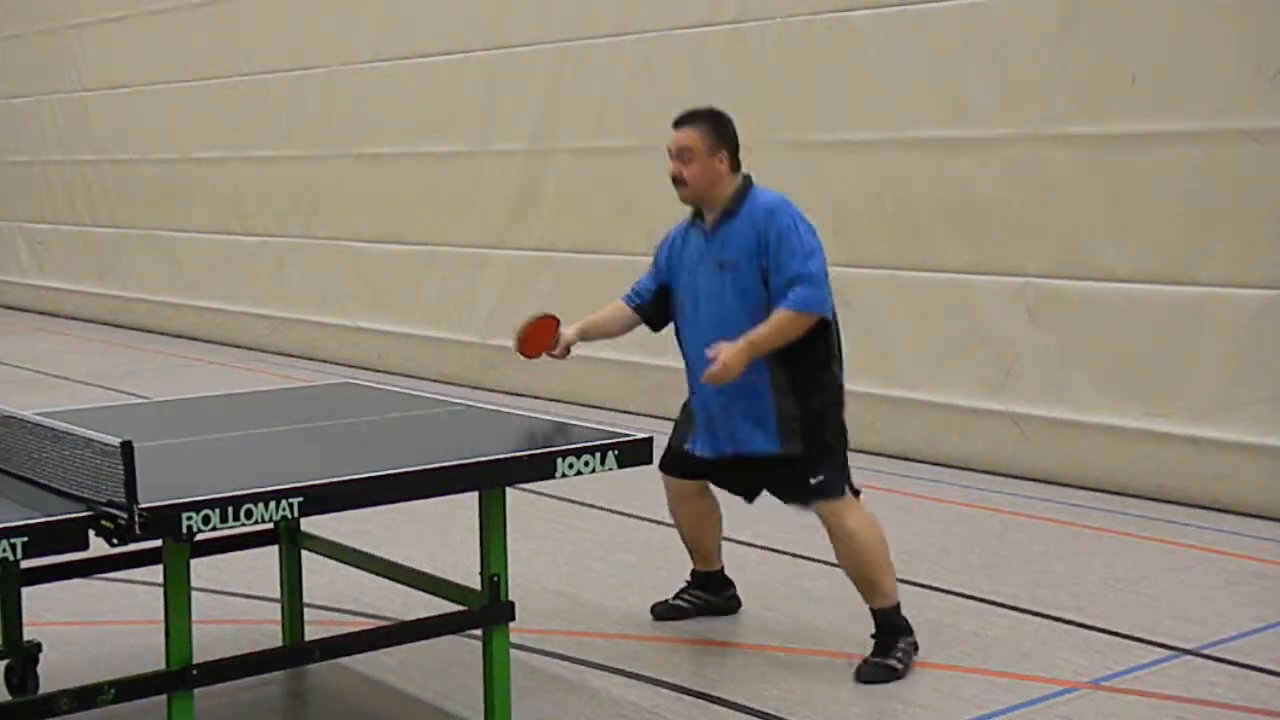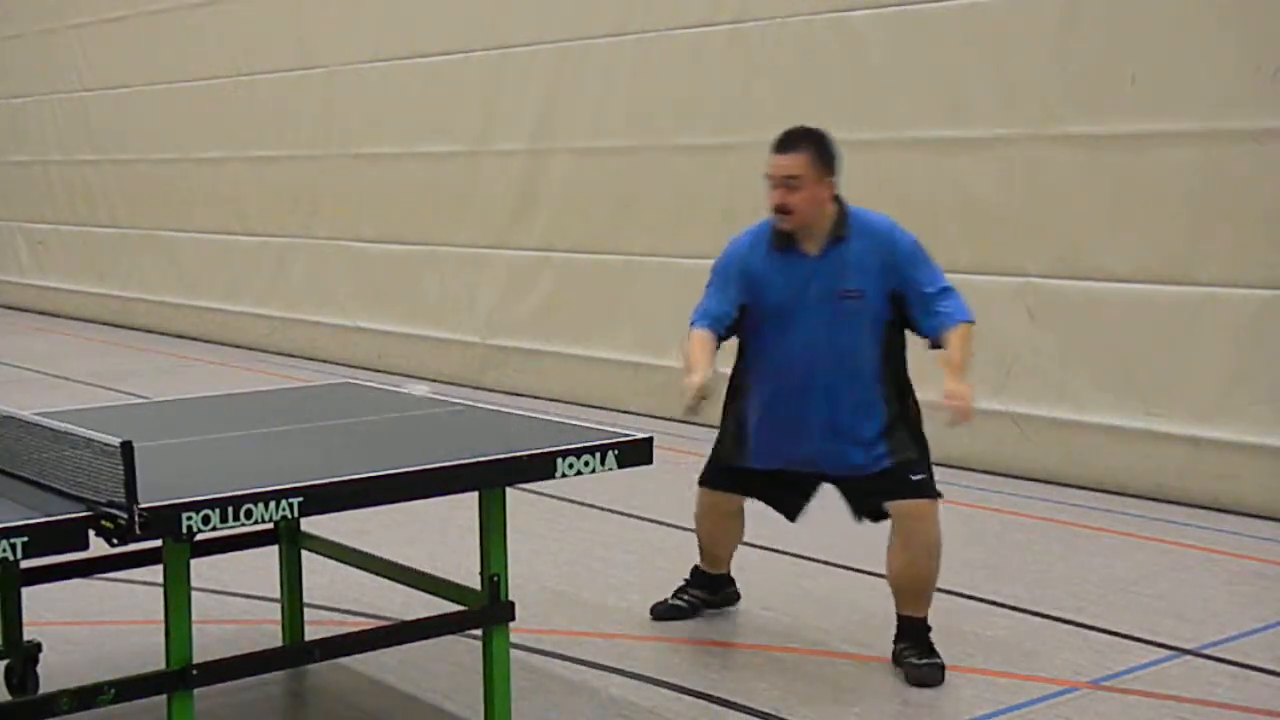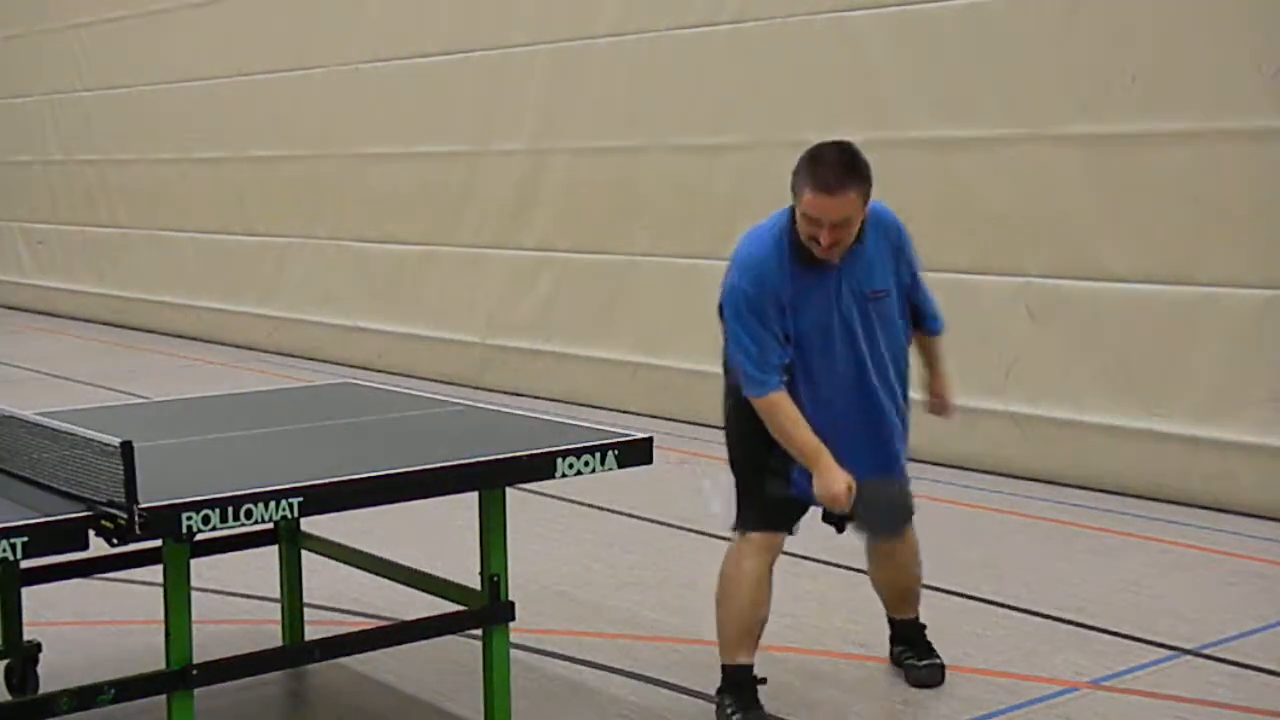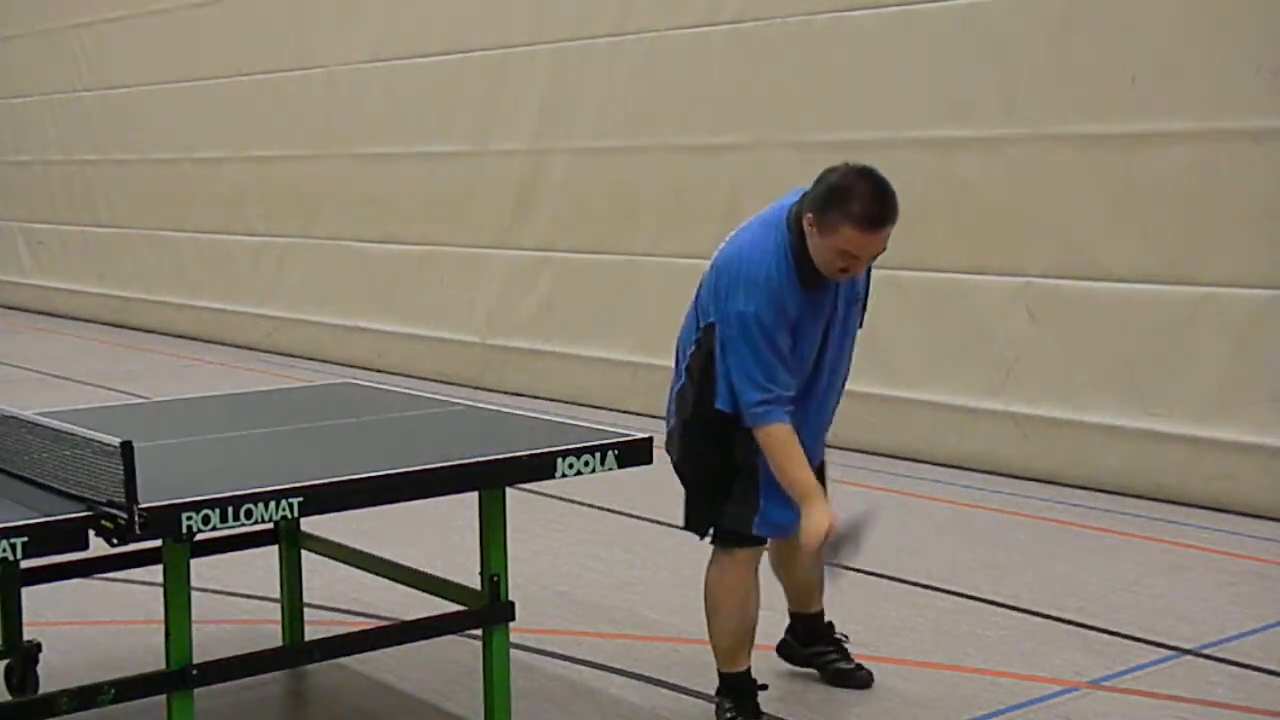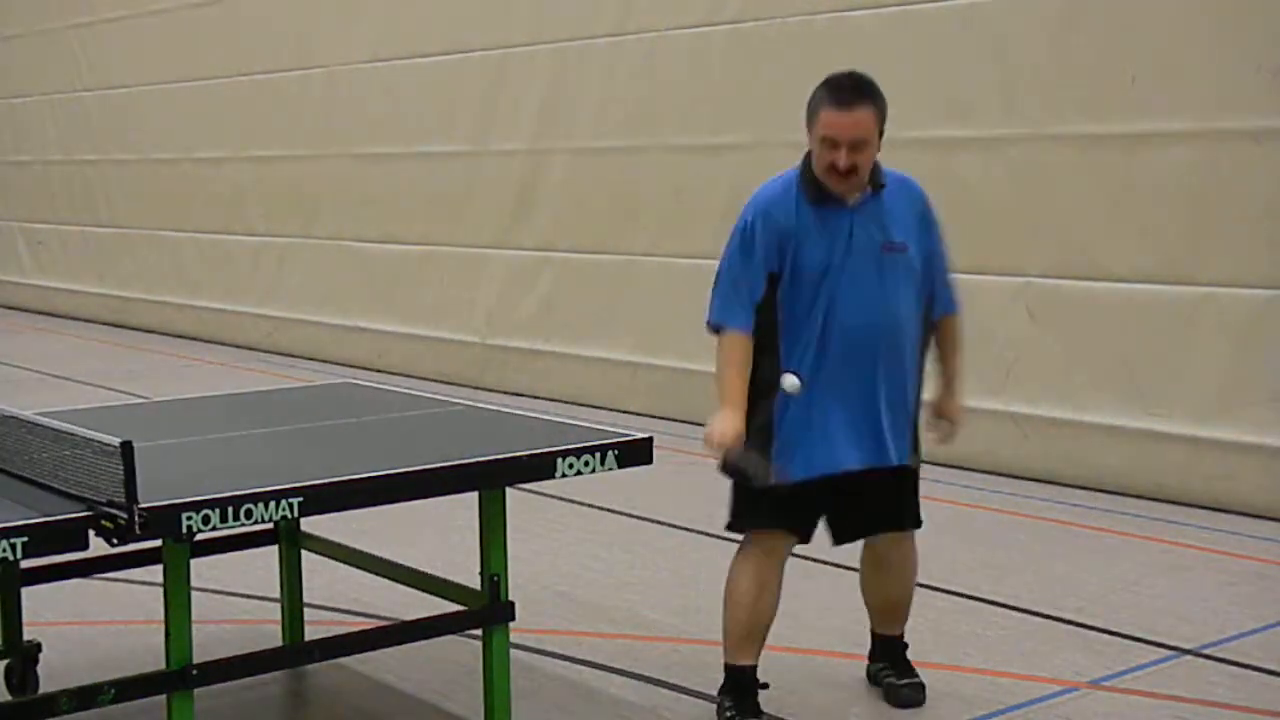
dt=0.5s
person 1, frame 1
left shoulder: (775, 216)
right shoulder: (680, 240)
left elbow: (808, 301)
right elbow: (639, 305)
left wrist: (744, 350)
right wrist: (577, 331)
left hip: (794, 395)
right hip: (717, 401)
left knee: (833, 503)
right knee: (680, 477)
left ankle: (894, 631)
right ankle: (712, 584)
person 1, frame 2
left shoulder: (884, 241)
right shoulder: (747, 252)
left elbow: (949, 312)
right elbow: (709, 320)
left wrist: (954, 375)
right wrist: (699, 369)
left hip: (871, 417)
right hip: (771, 414)
left knee: (916, 508)
right knee: (716, 491)
left ankle: (913, 635)
right ankle: (713, 581)
person 1, frame 3
left shoulder: (888, 233)
right shoulder: (755, 266)
left elbow: (918, 316)
right elbow: (763, 385)
left wrist: (937, 380)
right wrist: (820, 463)
left hip: (869, 421)
right hip: (775, 421)
left knee: (890, 526)
right knee: (760, 535)
left ankle: (906, 635)
person 1, frame 4
left shoulder: (846, 237)
right shoulder: (755, 276)
right elbow: (764, 411)
right wrist: (814, 498)
left hip: (797, 405)
right hip: (728, 414)
left knee: (797, 521)
right knee: (739, 543)
left ankle: (808, 633)
person 1, frame 5
left shoulder: (910, 202)
right shoulder: (768, 212)
left elbow: (941, 304)
right elbow: (736, 319)
left wrist: (948, 386)
right wrist: (730, 409)
left hip: (884, 417)
right hip: (793, 422)
left knee: (894, 536)
right knee: (765, 541)
left ankle: (888, 653)
